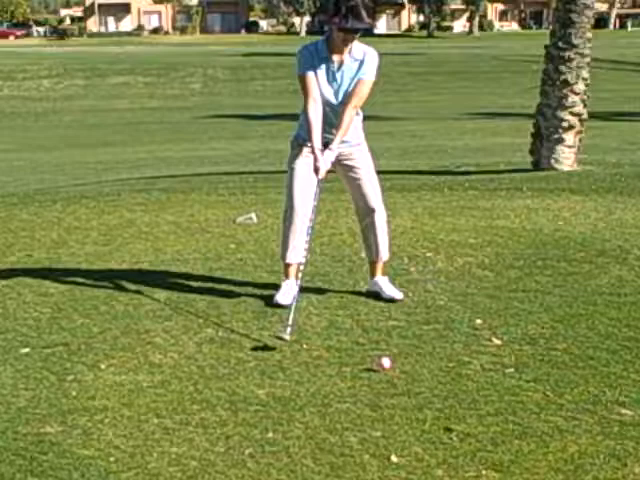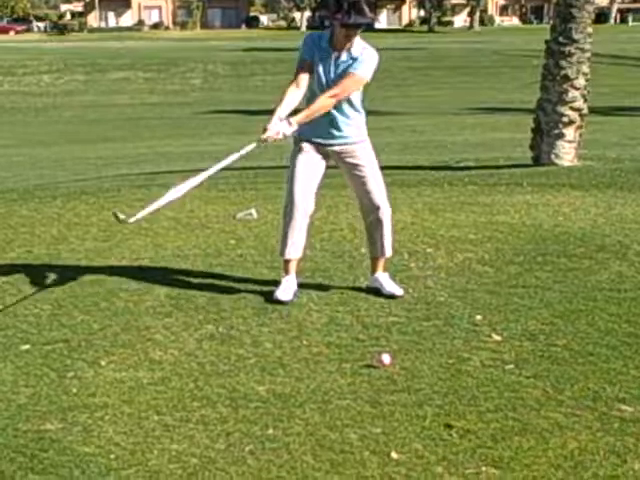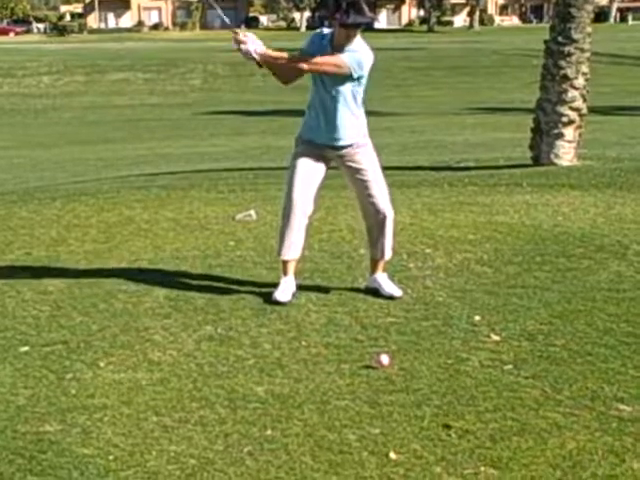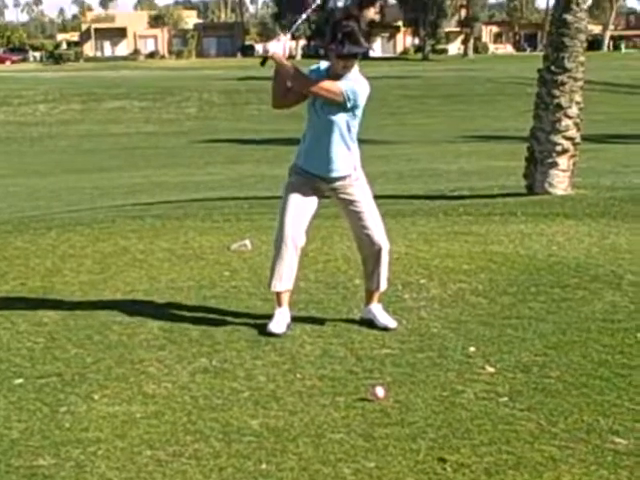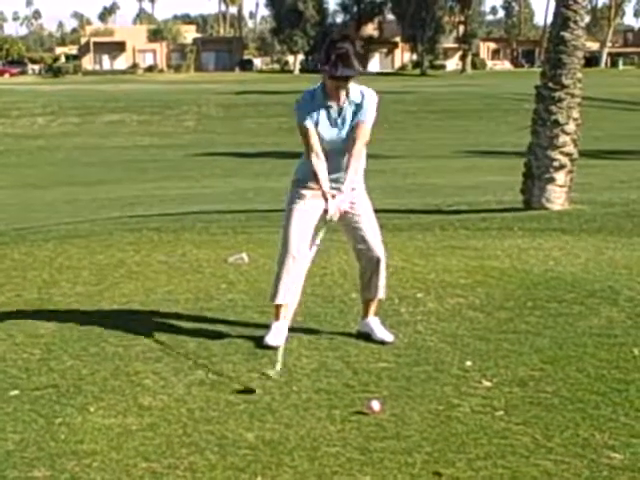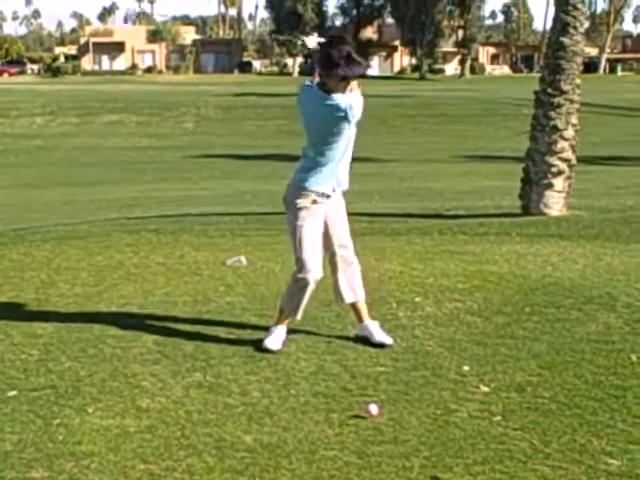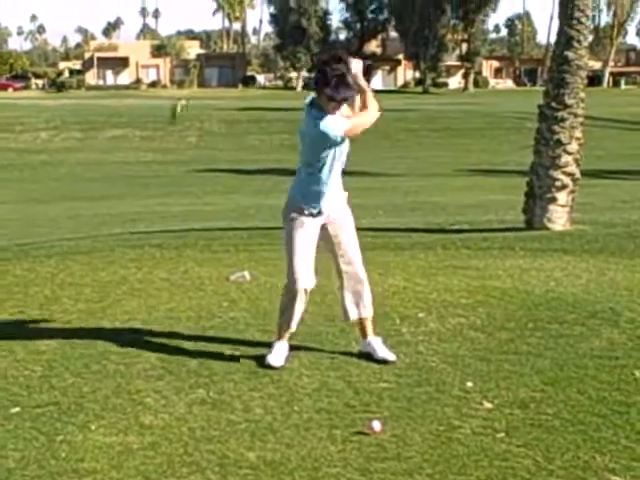
dt=0.4s
person 1, frame 1
left shoulder: (368, 57)
right shoulder: (308, 54)
left elbow: (352, 105)
right elbow: (312, 102)
left wrist: (333, 148)
right wrist: (315, 149)
left hip: (350, 143)
right hip: (309, 142)
left knee: (373, 209)
right knee: (298, 209)
left ankle: (378, 278)
right ankle: (290, 282)
person 1, frame 2
left shoulder: (368, 56)
right shoulder: (311, 43)
left elbow: (333, 96)
right elbow: (299, 85)
left wrist: (291, 123)
right wrist: (276, 117)
left hip: (353, 140)
right hip: (311, 139)
left knee: (377, 205)
right knee: (298, 204)
left ankle: (378, 274)
right ankle: (289, 278)
person 1, frame 3
left shoulder: (361, 56)
right shoulder: (319, 39)
left elbow: (304, 64)
right elbow: (286, 76)
left wrist: (260, 53)
right wrist: (259, 52)
left hip: (353, 143)
right hip: (313, 142)
left knee: (381, 210)
right knee: (296, 207)
left ankle: (377, 275)
right ankle: (287, 279)
person 1, frame 4
left shoulder: (357, 87)
right shoulder: (320, 71)
left elbow: (306, 86)
right elbow: (281, 101)
left wrist: (280, 58)
right wrist: (279, 61)
left hip: (346, 176)
right hip: (306, 172)
left knee: (376, 242)
right knee: (288, 237)
left ankle: (372, 307)
right ankle: (282, 311)
person 1, frame 5
left shoulder: (367, 97)
right shoulder: (307, 105)
left elbow: (358, 146)
right elbow: (314, 152)
left wrist: (343, 189)
right wrist: (325, 190)
left hip: (349, 186)
right hip: (311, 185)
left knee: (374, 253)
right knee: (294, 251)
left ankle: (369, 319)
right ankle: (279, 323)
person 1, frame 6
left shoulder: (308, 93)
right shoulder: (348, 108)
right elbow: (353, 89)
left wrist: (325, 54)
left hip: (328, 192)
right hip: (308, 197)
left knee: (345, 257)
right knee: (309, 270)
left ankle: (365, 323)
right ankle: (279, 327)
person 1, frame 7
left shoulder: (318, 102)
right shoulder: (321, 126)
left elbow: (363, 105)
right elbow: (370, 116)
left wrist: (357, 79)
right wrist: (360, 78)
left hip: (334, 203)
right hip: (305, 209)
left knee: (354, 269)
right knee: (300, 279)
left ankle: (369, 339)
right ankle: (281, 342)
